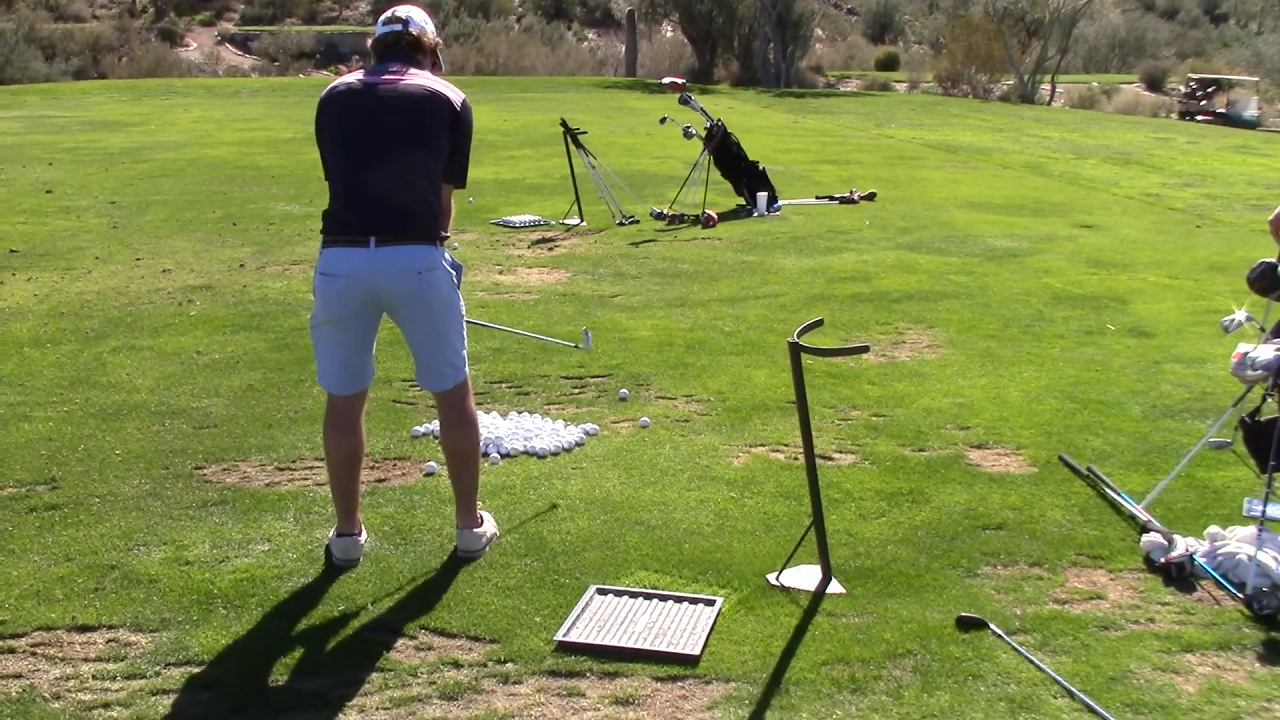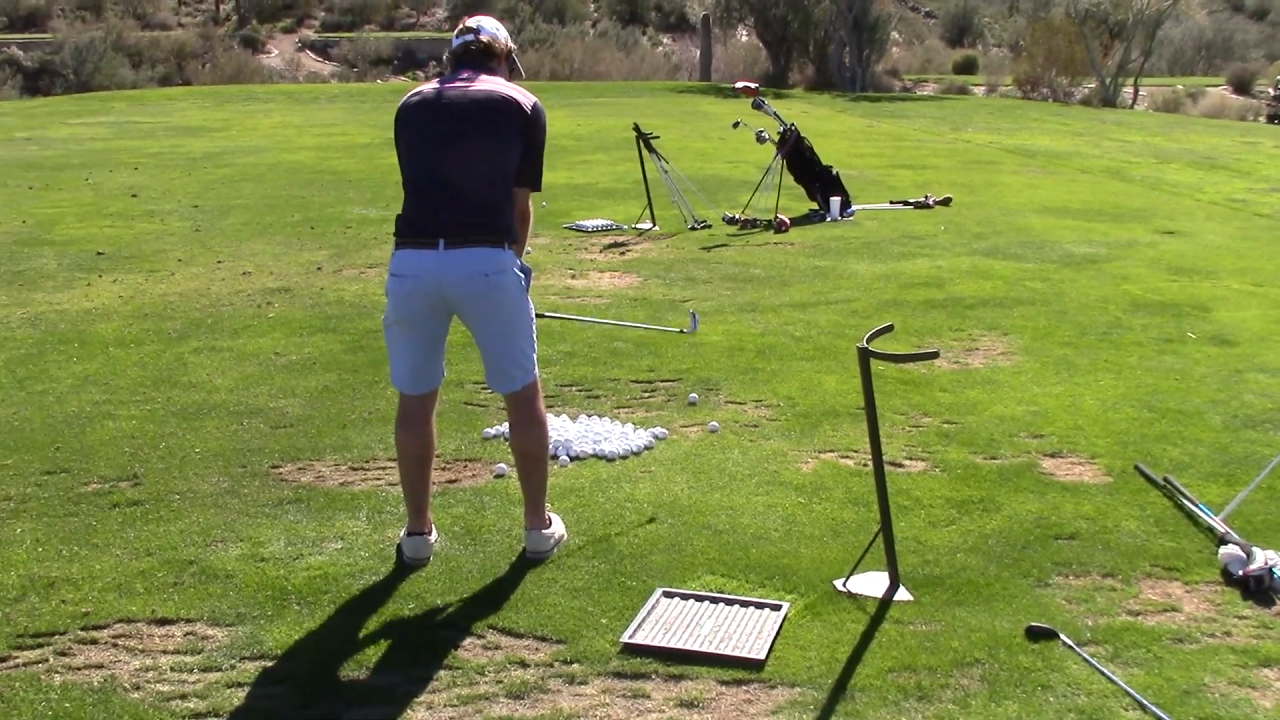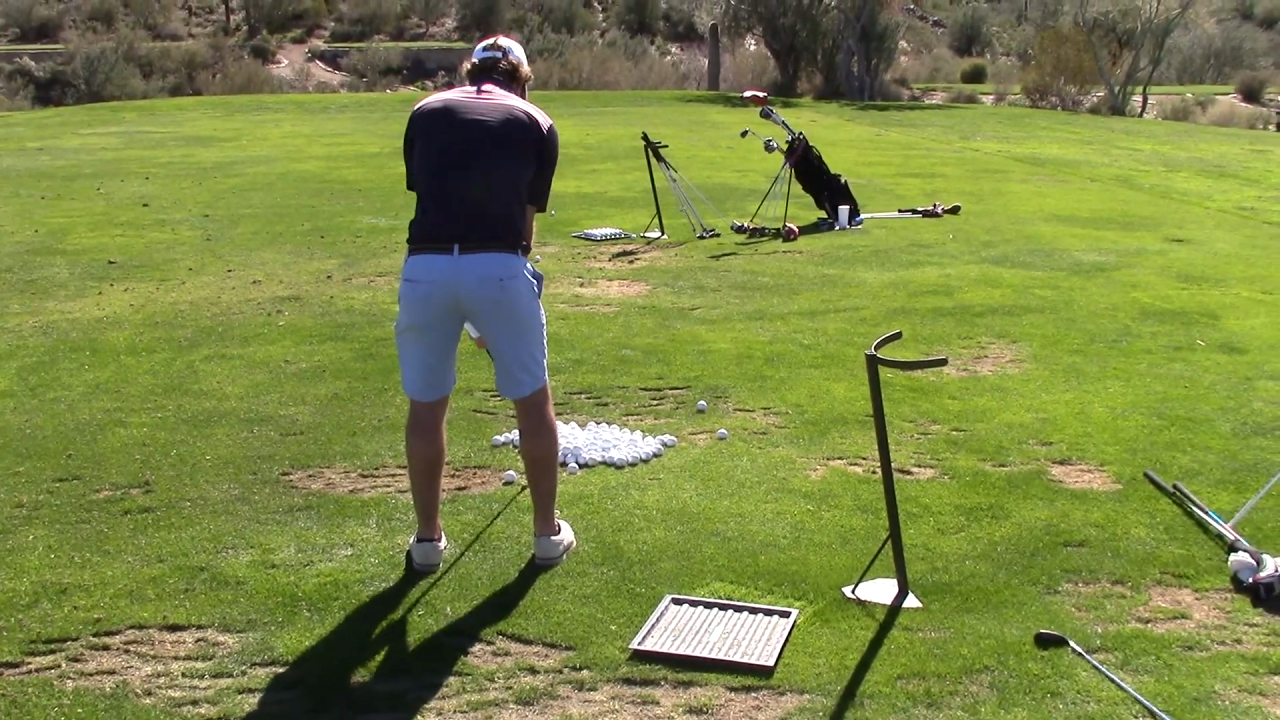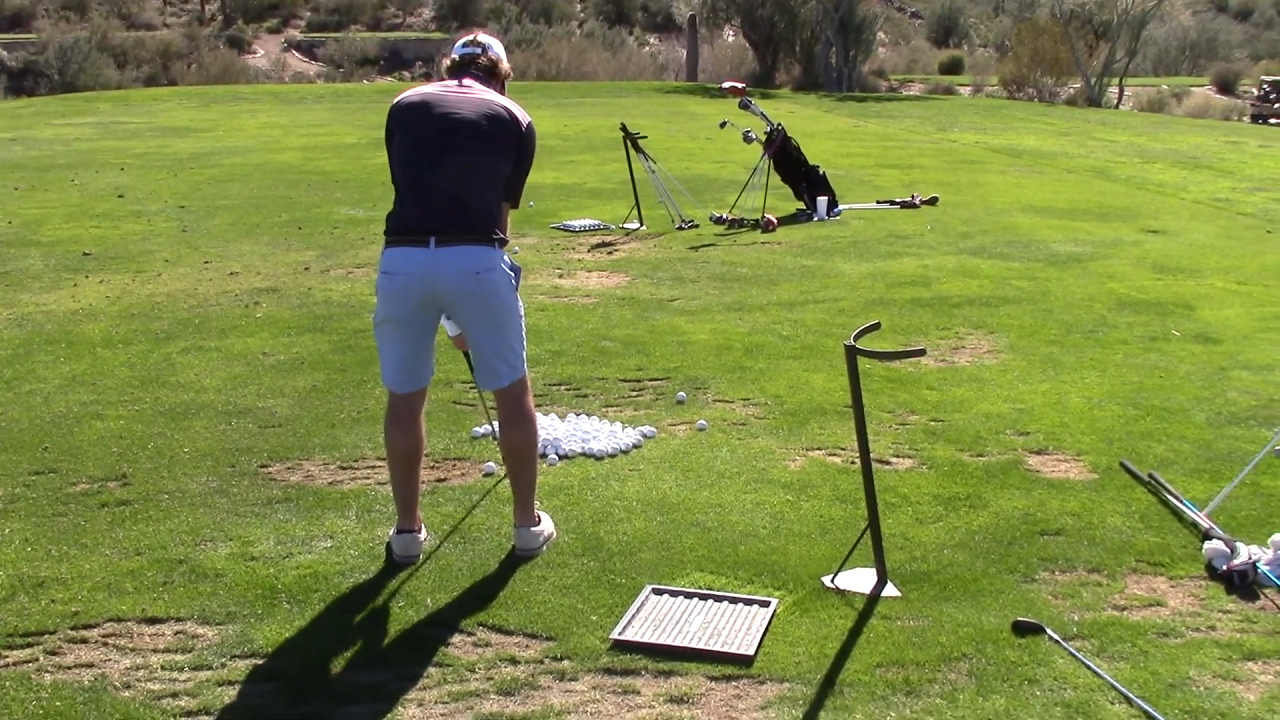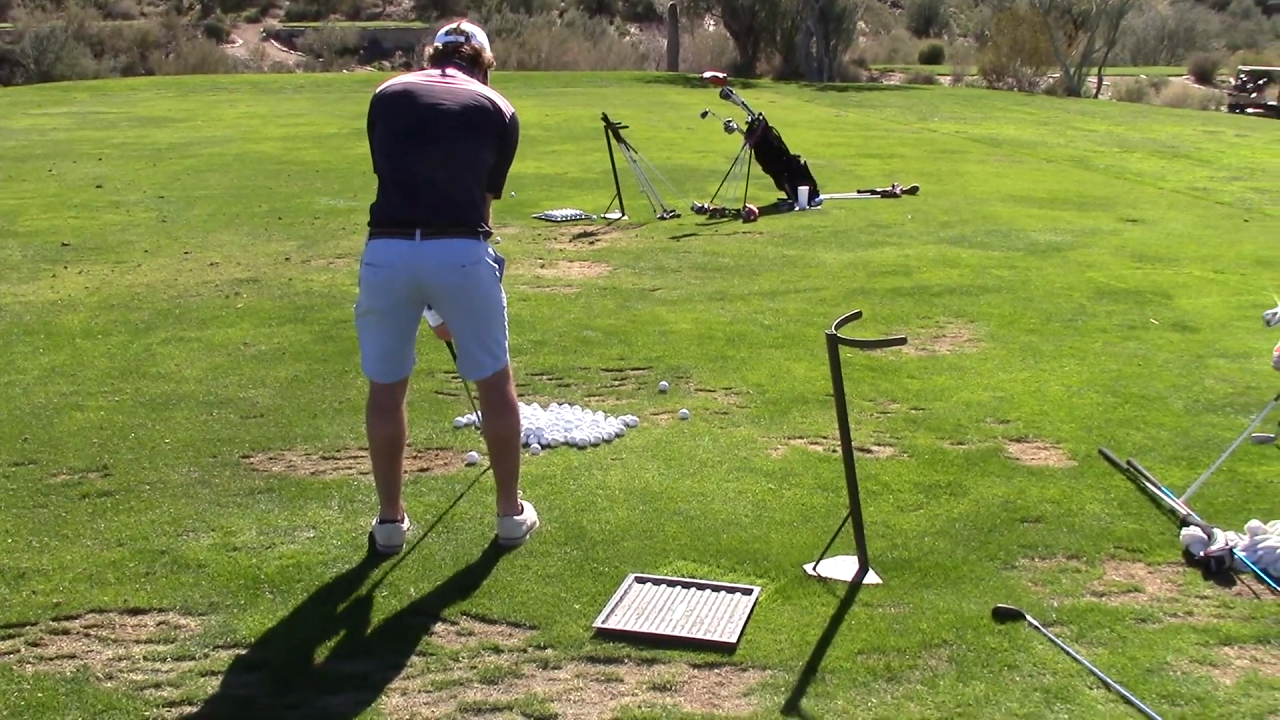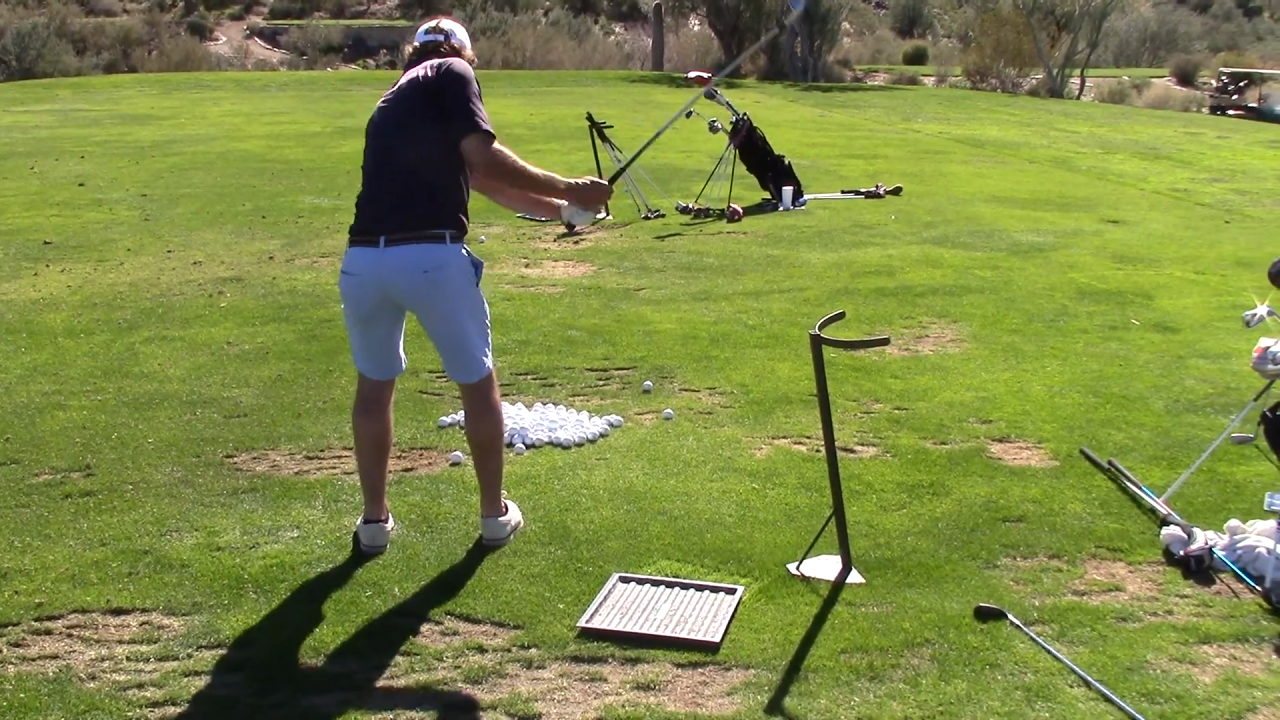
dt=0.4s
person 1, frame 1
left shoulder: (334, 96)
right shoulder: (449, 100)
right elbow: (443, 198)
left hip: (342, 258)
right hip: (417, 258)
left knee: (343, 400)
right knee: (452, 392)
left ankle: (348, 531)
right ankle: (469, 523)
person 1, frame 2
left shoulder: (412, 104)
right shoulder: (523, 106)
right elbow: (519, 206)
right wrist: (511, 264)
left hip: (413, 261)
right hip: (487, 262)
left knee: (415, 400)
right knee: (522, 395)
left ankle: (418, 531)
right ankle: (538, 524)
person 1, frame 3
left shoulder: (425, 112)
right shoulder: (537, 123)
left hip: (426, 266)
right hip: (499, 267)
left knee: (425, 406)
right knee: (532, 401)
left ankle: (427, 538)
right ankle: (547, 531)
person 1, frame 4
left shoulder: (405, 104)
right shoulder: (515, 118)
right wrist: (471, 316)
left hip: (403, 258)
right hip: (476, 259)
left knee: (404, 397)
right knee: (512, 391)
left ankle: (407, 529)
right ankle: (527, 522)
person 1, frame 5
left shoulder: (387, 95)
right shoulder: (499, 110)
right wrist: (452, 311)
left hip: (387, 249)
right hip: (460, 251)
left knee: (385, 387)
right knee: (494, 382)
left ankle: (391, 519)
right ankle: (511, 511)
person 1, frame 6
left shoulder: (386, 108)
right shoulder: (448, 76)
left elbow: (478, 181)
right elbow: (484, 159)
left wrist: (555, 206)
right wrist: (568, 190)
left hip: (363, 258)
right hip: (433, 256)
left knee: (374, 385)
right knee: (477, 384)
left ankle: (375, 518)
right ankle: (494, 512)
